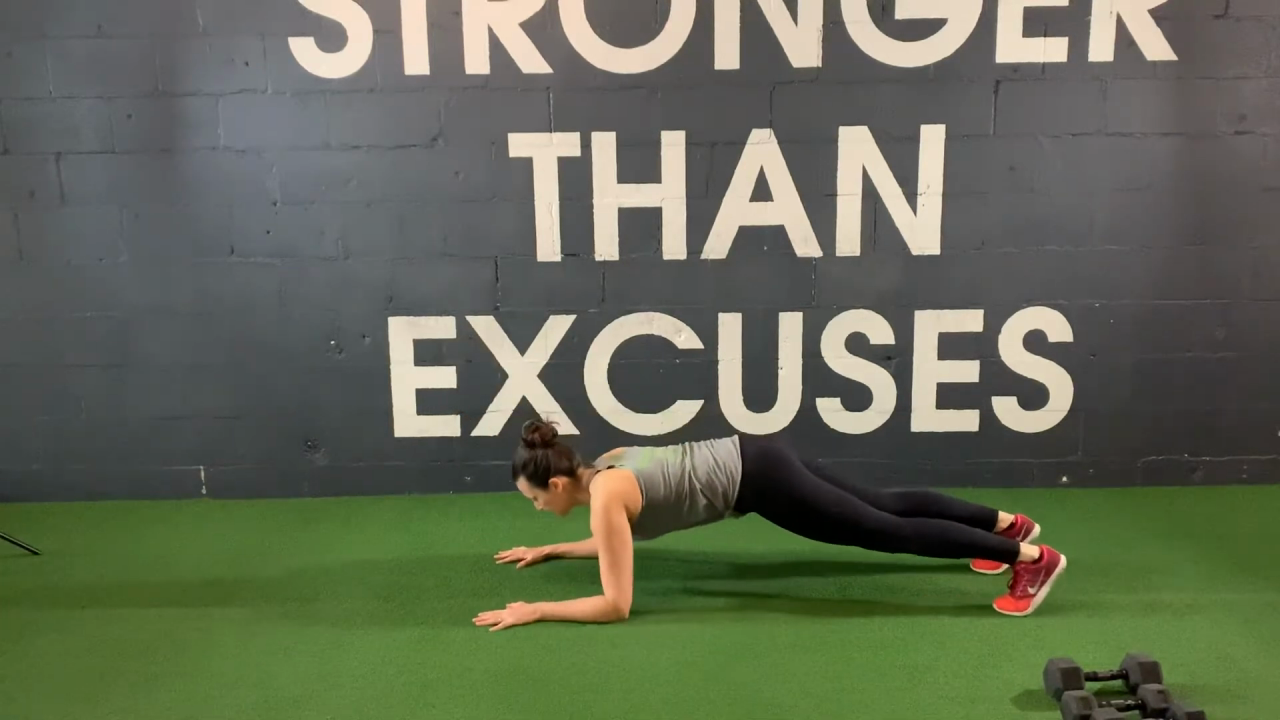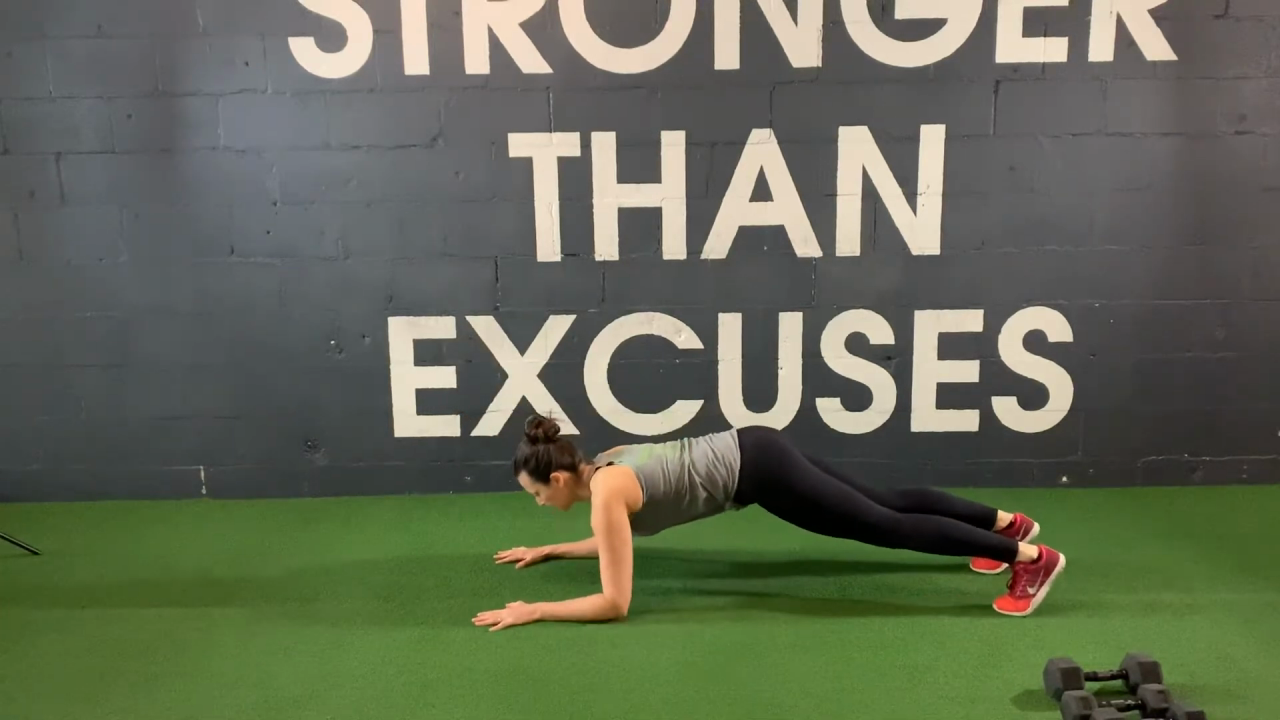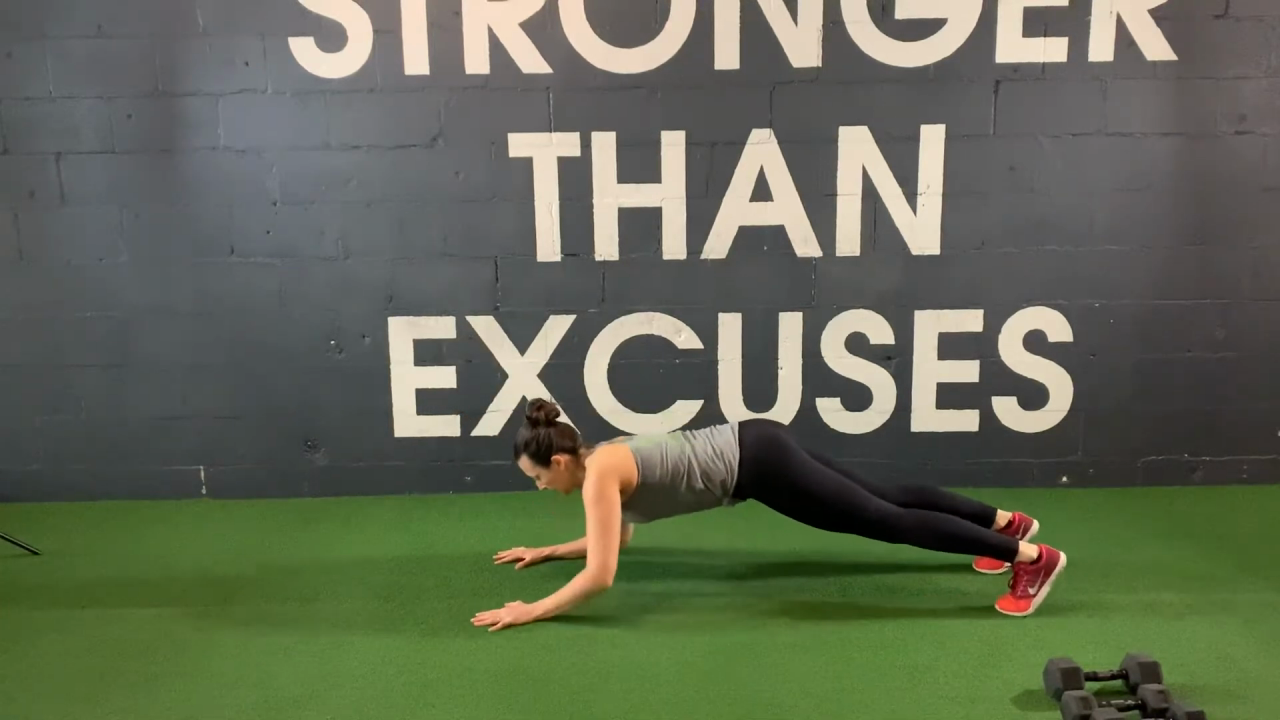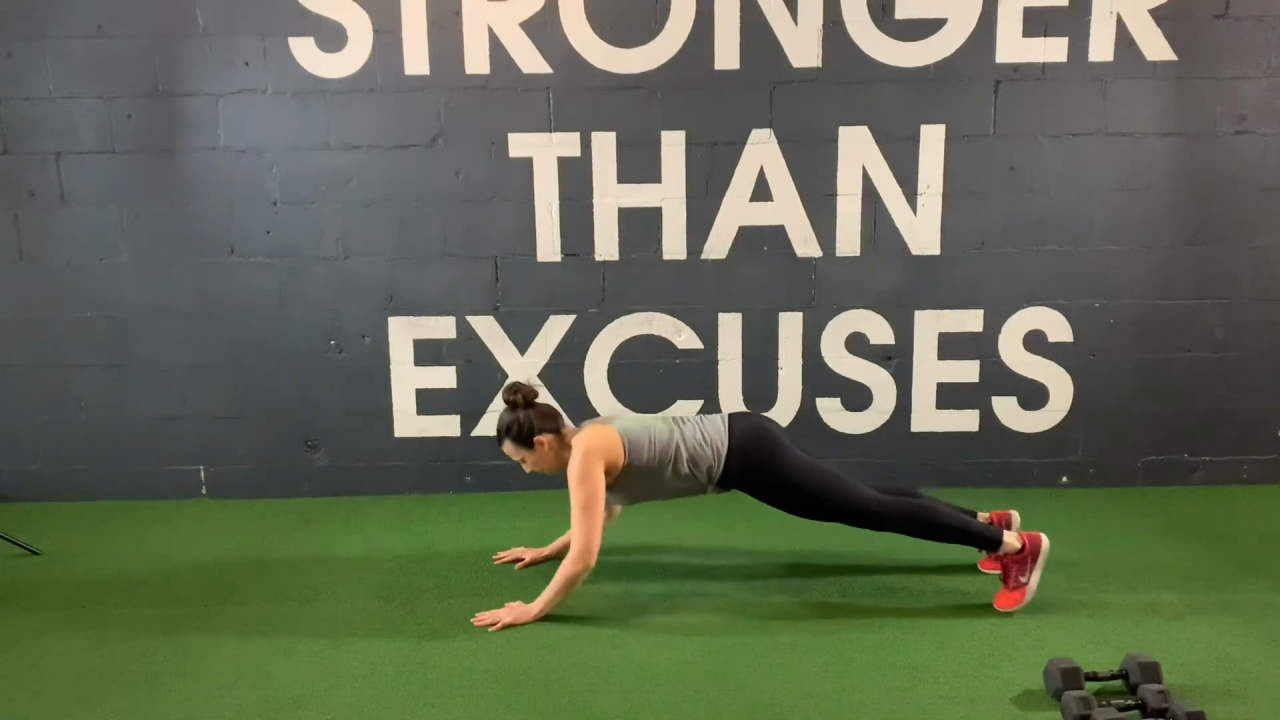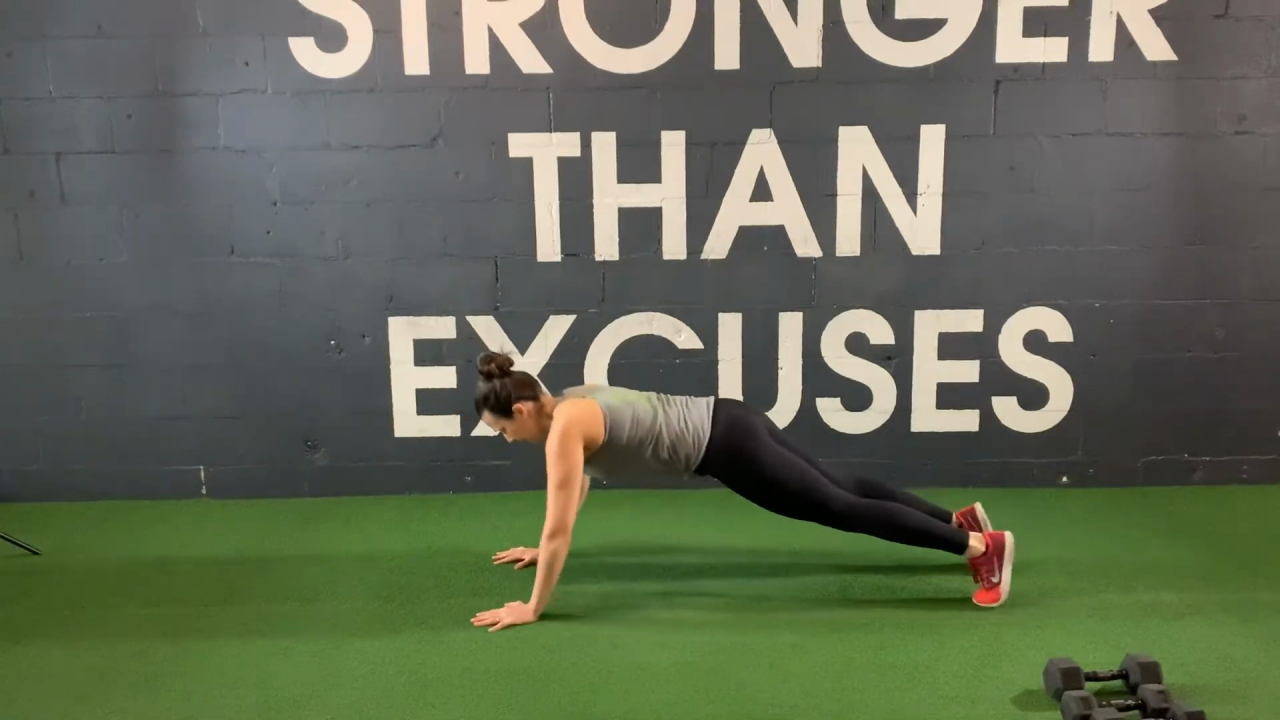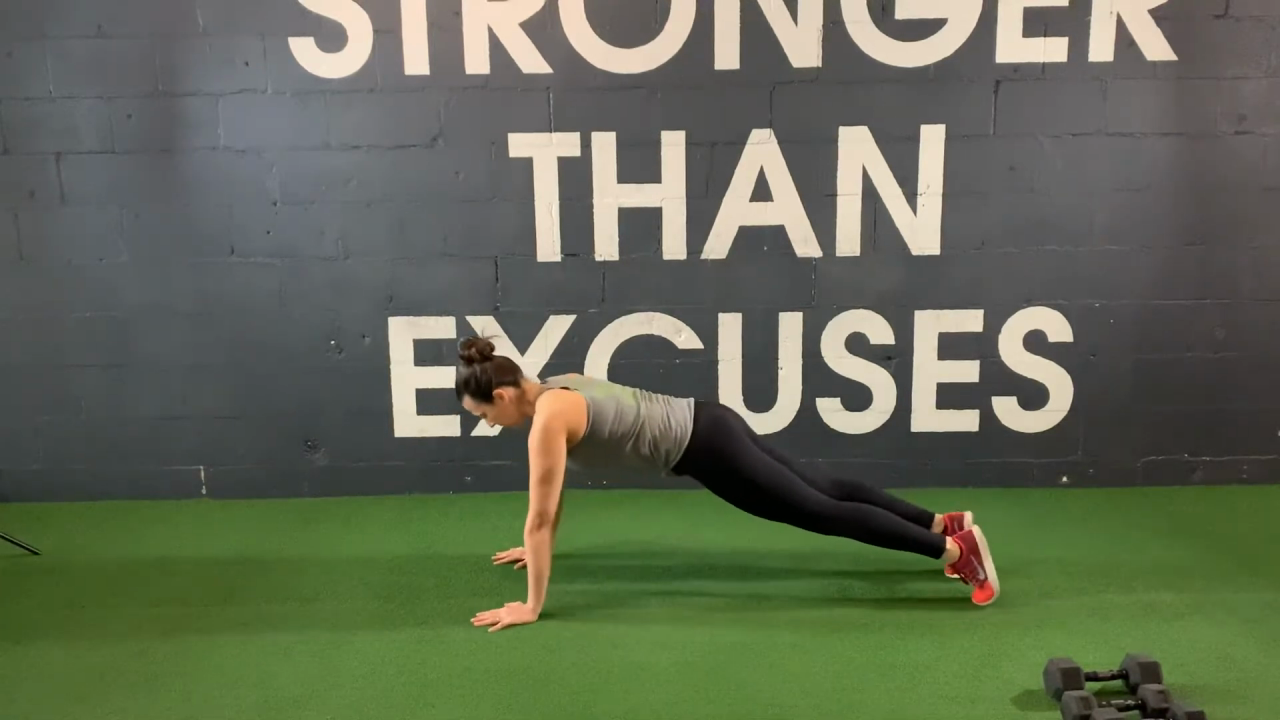
dt=0.2s
person 1, frame 1
left shoulder: (604, 499)
right shoulder: (603, 465)
left elbow: (617, 604)
right elbow: (616, 544)
left wrist: (535, 610)
right wrist: (547, 550)
left hip: (757, 480)
right hip: (753, 455)
left knee: (887, 532)
right knee: (883, 505)
left ankle: (1032, 558)
right ankle: (1008, 523)
person 1, frame 2
left shoulder: (605, 493)
right shoulder: (605, 463)
left elbow: (615, 602)
right elbow: (616, 542)
left wrist: (534, 611)
right wrist: (546, 551)
left hip: (757, 471)
right hip: (755, 448)
left knee: (887, 527)
right knee: (884, 501)
left ankle: (1030, 558)
right ankle: (1007, 522)
person 1, frame 3
left shoulder: (599, 473)
right shoulder: (603, 455)
left elbow: (600, 575)
right elbow: (616, 534)
left wrist: (533, 611)
right wrist: (546, 551)
left hip: (756, 464)
right hip: (756, 443)
left knee: (888, 521)
right knee: (886, 497)
left ankle: (1031, 556)
right ankle: (1006, 521)
person 1, frame 4
left shoulder: (583, 456)
right shoulder: (589, 439)
left elbow: (584, 558)
right elbow: (603, 518)
left wrist: (534, 610)
right wrist: (543, 551)
left hip: (743, 455)
right hip: (744, 436)
left knee: (872, 509)
right knee: (867, 498)
left ankle: (1016, 546)
right ankle: (988, 519)
person 1, frame 5
left shoulder: (563, 429)
right shoulder: (569, 405)
left elbow: (560, 533)
right elbow: (578, 489)
left wrist: (532, 608)
right wrist: (538, 549)
left hip: (724, 445)
right hip: (726, 421)
left knee: (843, 509)
right knee: (843, 490)
left ankle: (983, 546)
right ankle: (958, 518)
person 1, frame 6
left shoulder: (547, 420)
right shoulder: (553, 390)
left elbow: (540, 520)
right elbow: (556, 491)
left wrist: (533, 607)
right wrist: (534, 547)
left hip: (703, 446)
right hip: (705, 422)
left knee: (822, 512)
right knee: (823, 490)
left ankle: (954, 549)
right ankle: (944, 525)
